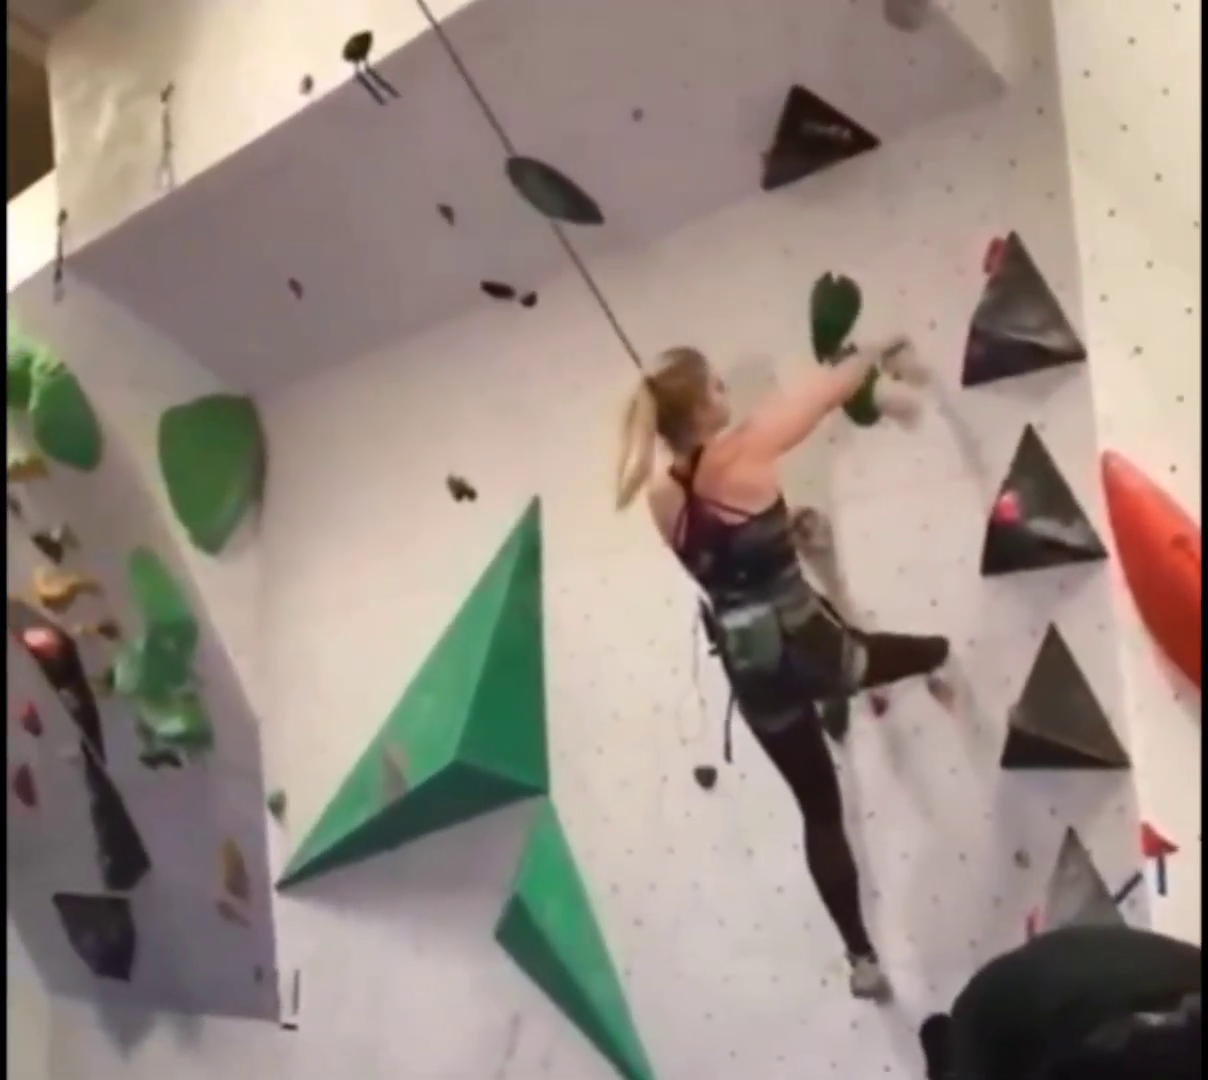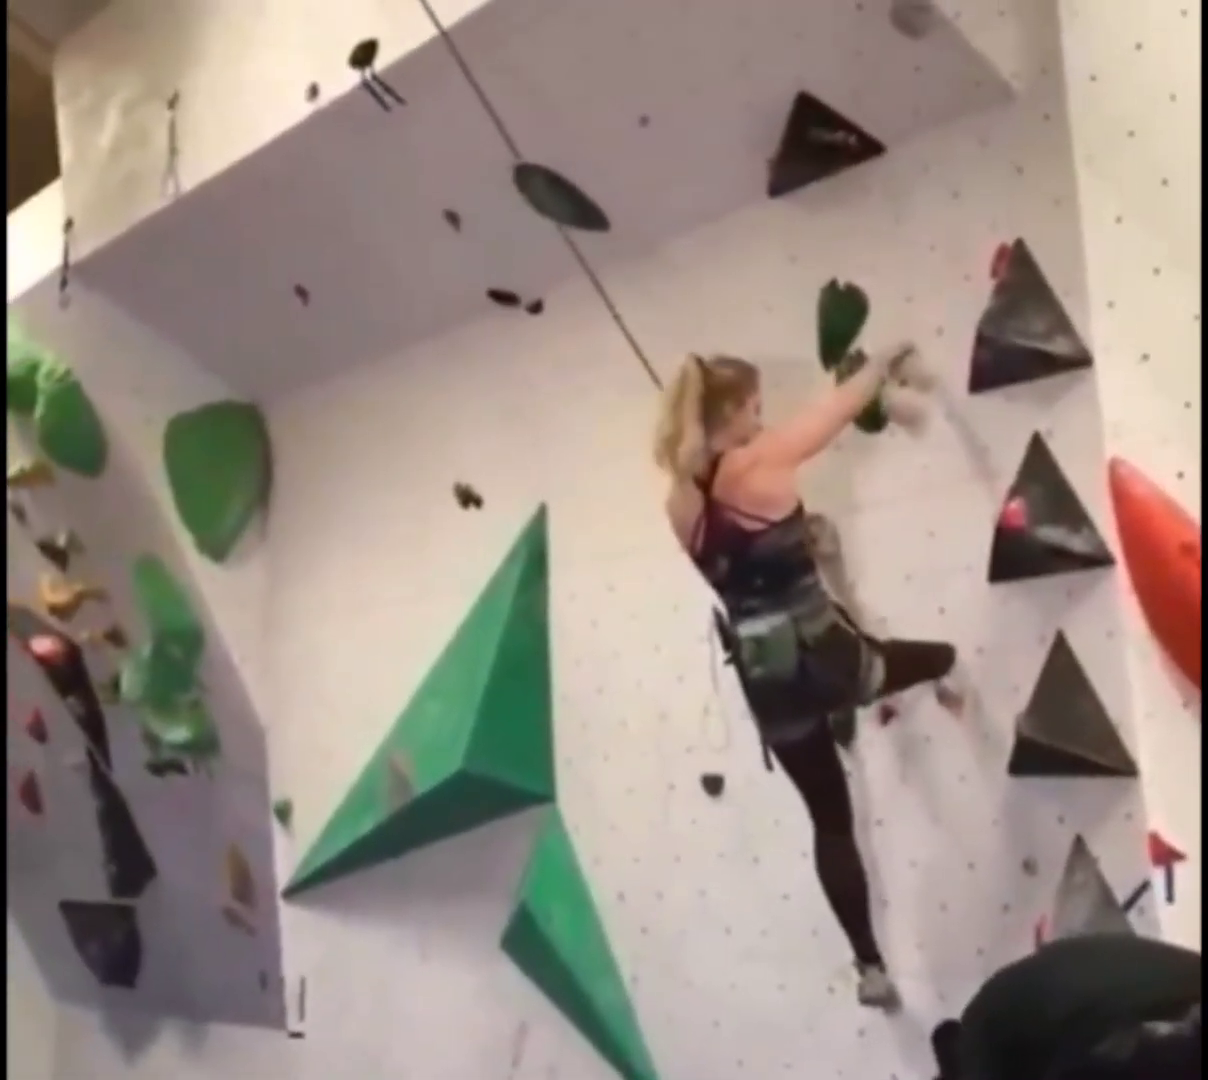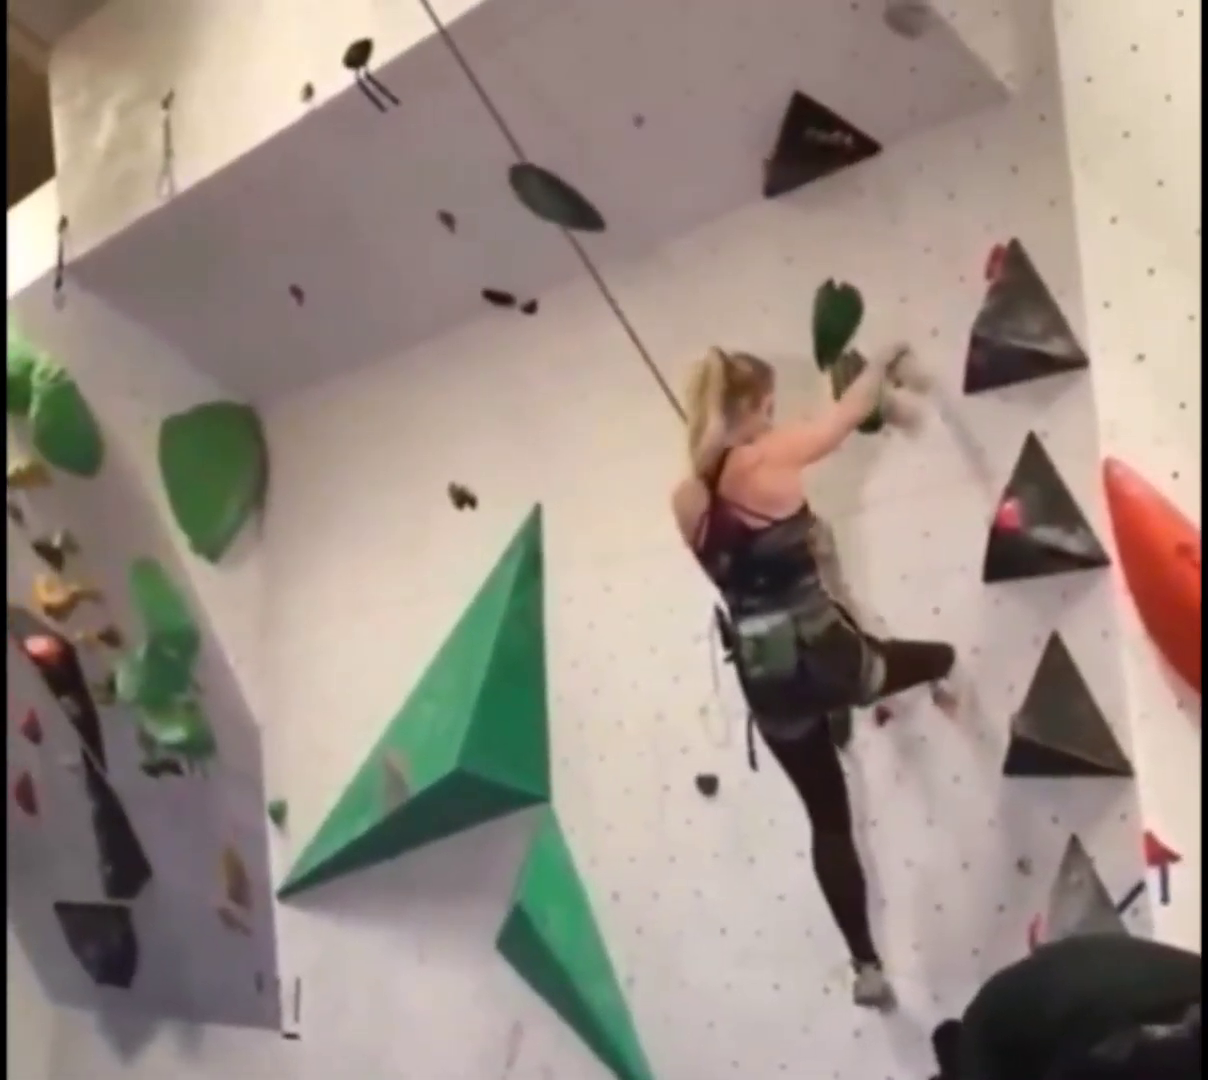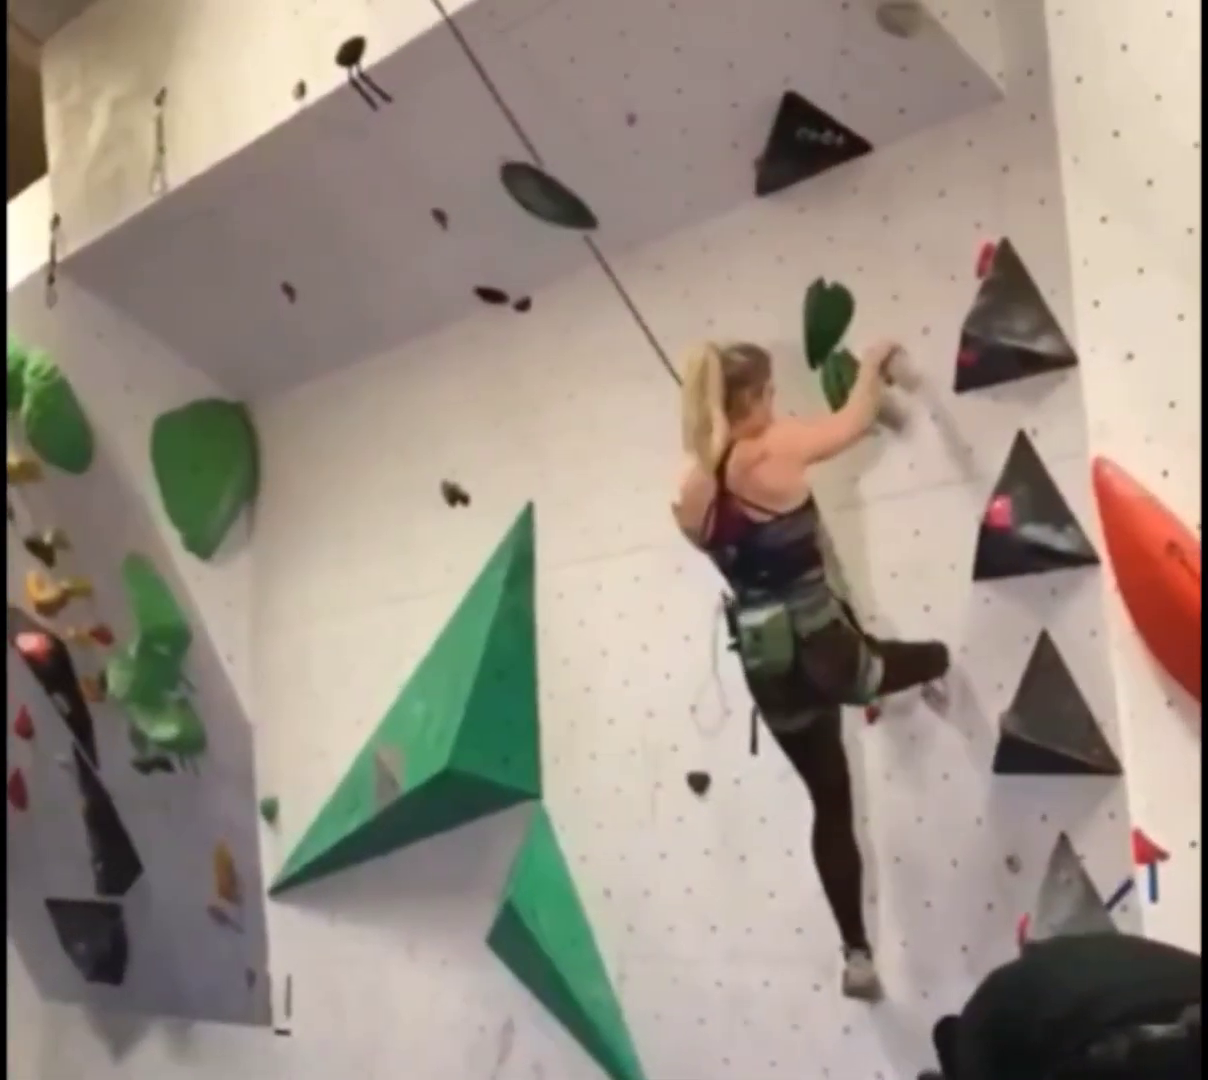
dt=0.4s
person 1, frame 1
left shoulder: (662, 495)
right shoulder: (741, 452)
right elbow: (824, 391)
right wrist: (872, 354)
left hip: (749, 668)
right hip: (806, 645)
left knee: (819, 811)
left ankle: (861, 958)
person 1, frame 2
left shoulder: (681, 501)
right shoulder: (761, 460)
right elbow: (843, 402)
right wrist: (884, 362)
left hip: (763, 677)
right hip: (821, 654)
left knee: (830, 821)
left ankle: (870, 966)
person 1, frame 3
left shoulder: (686, 498)
right shoulder: (770, 457)
right elbow: (853, 407)
right wrist: (881, 363)
left hip: (763, 675)
right hip: (820, 653)
left knee: (828, 819)
right knee: (940, 659)
left ankle: (866, 965)
person 1, frame 4
left shoulder: (695, 487)
right shoulder: (777, 450)
right elbow: (856, 419)
right wrist: (873, 362)
left hip: (765, 665)
right hip: (821, 649)
left knee: (829, 804)
right knee: (938, 659)
left ankle: (856, 954)
